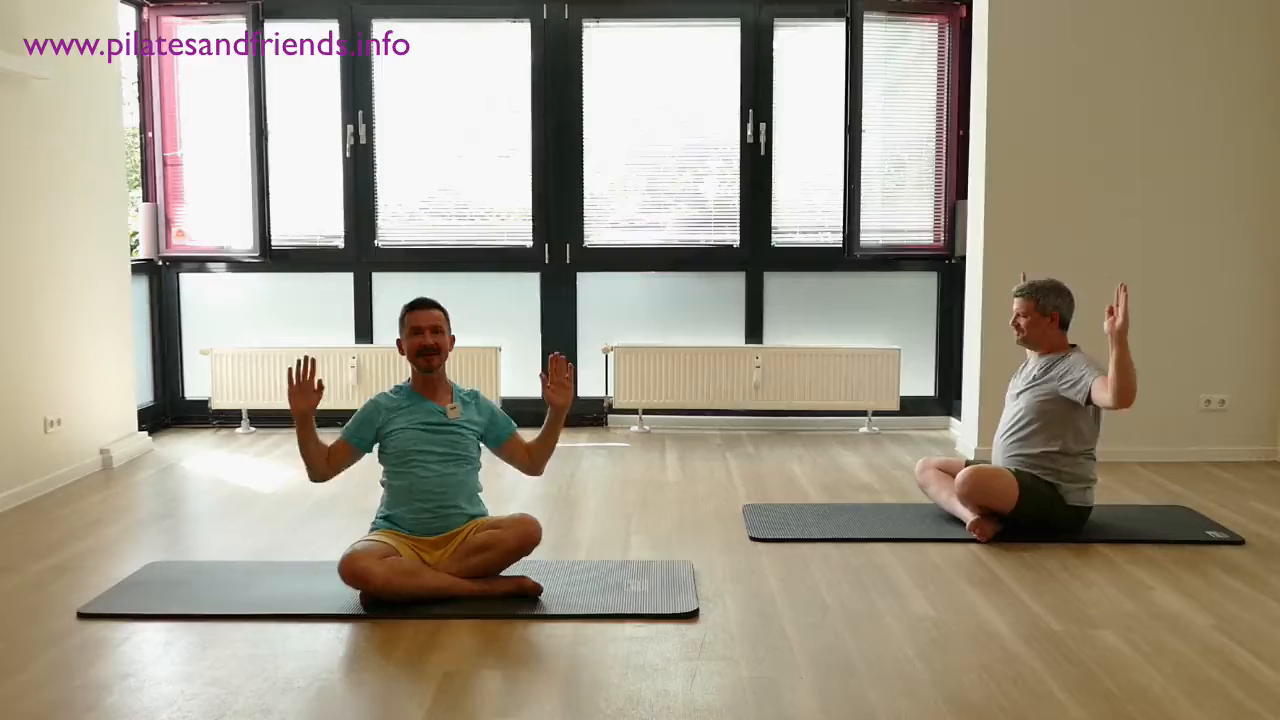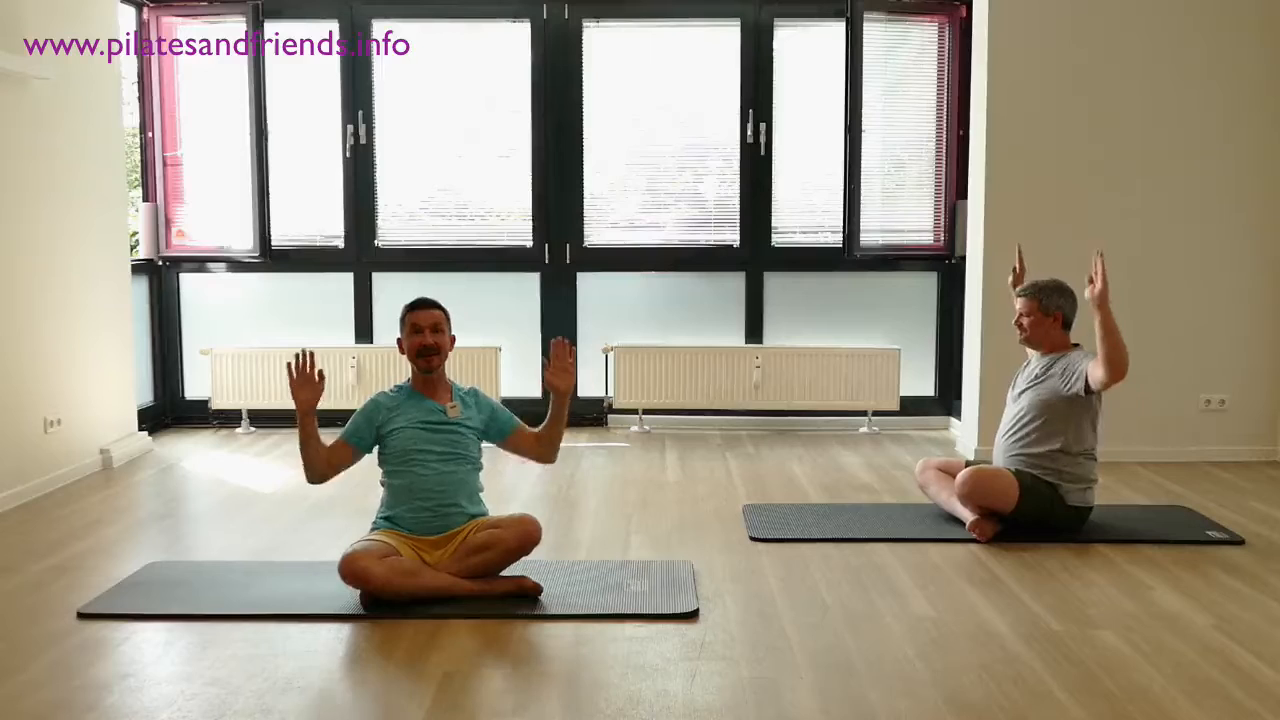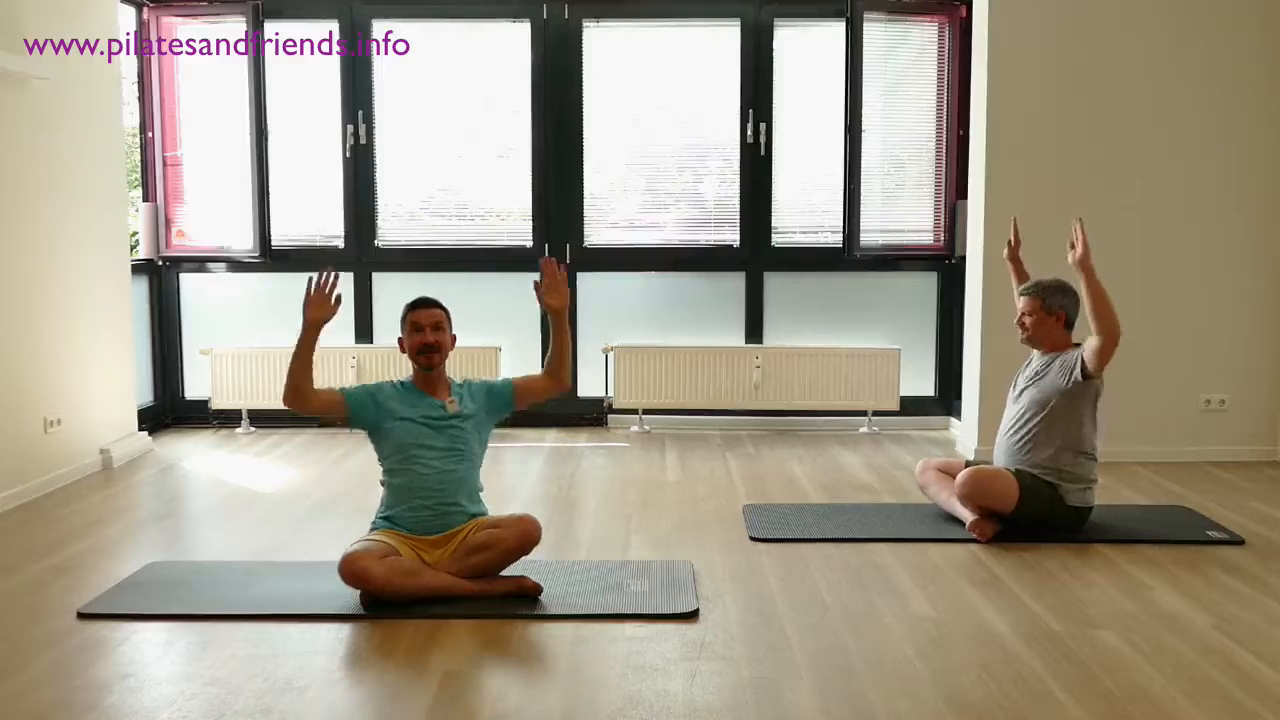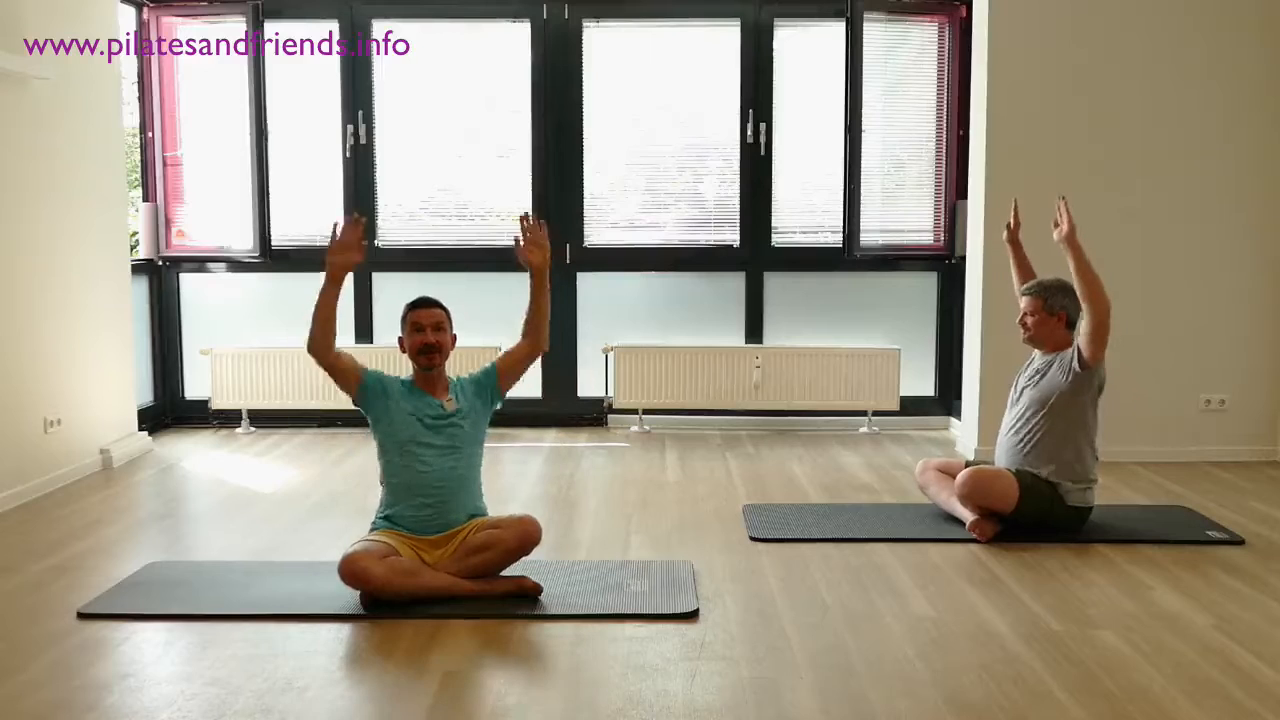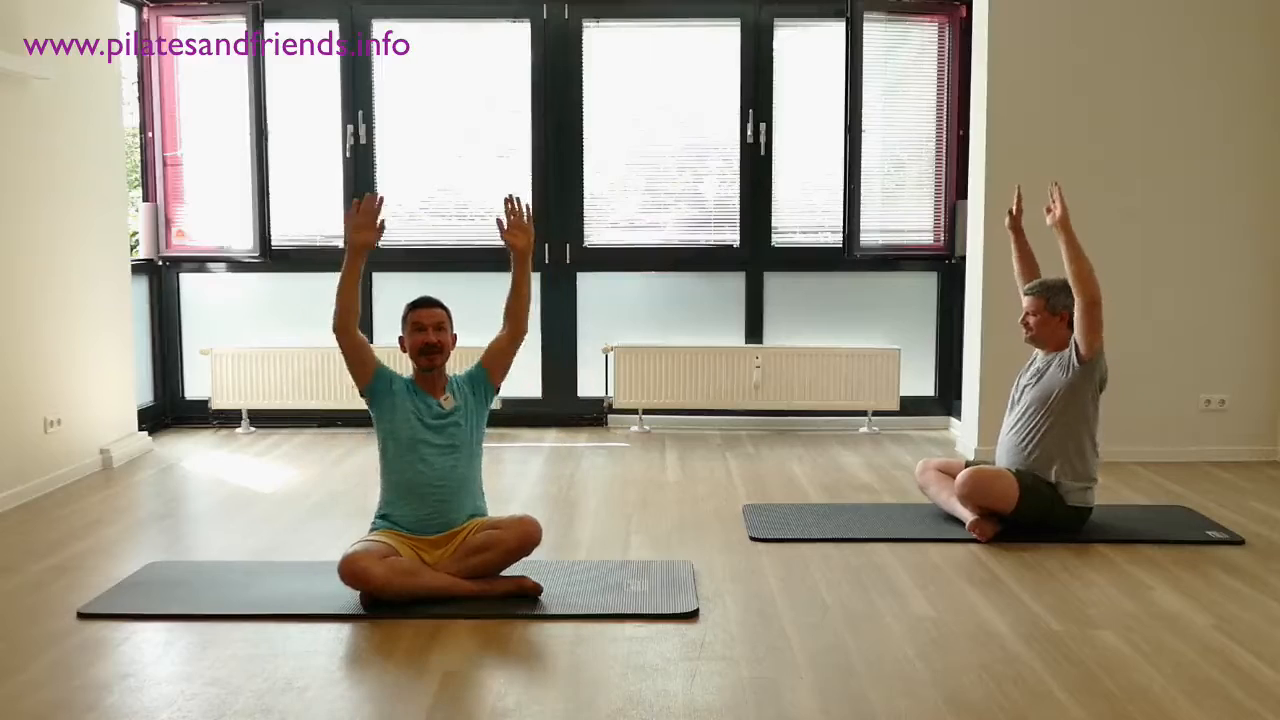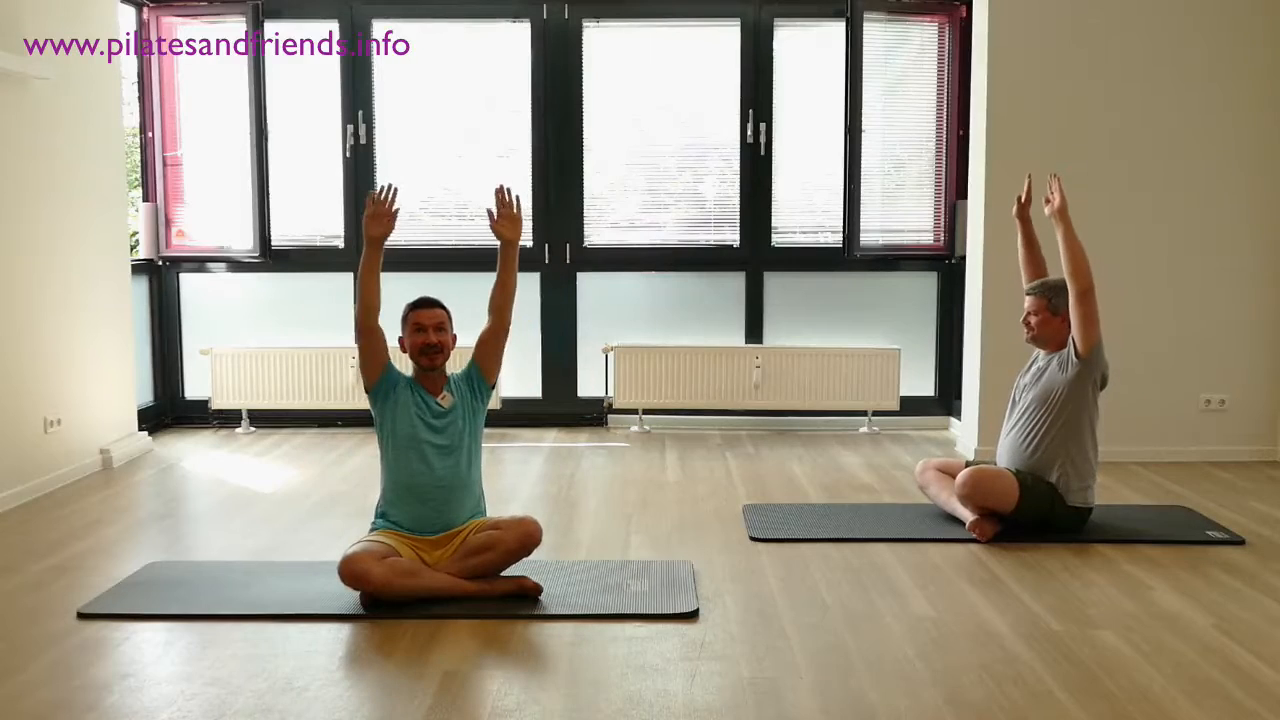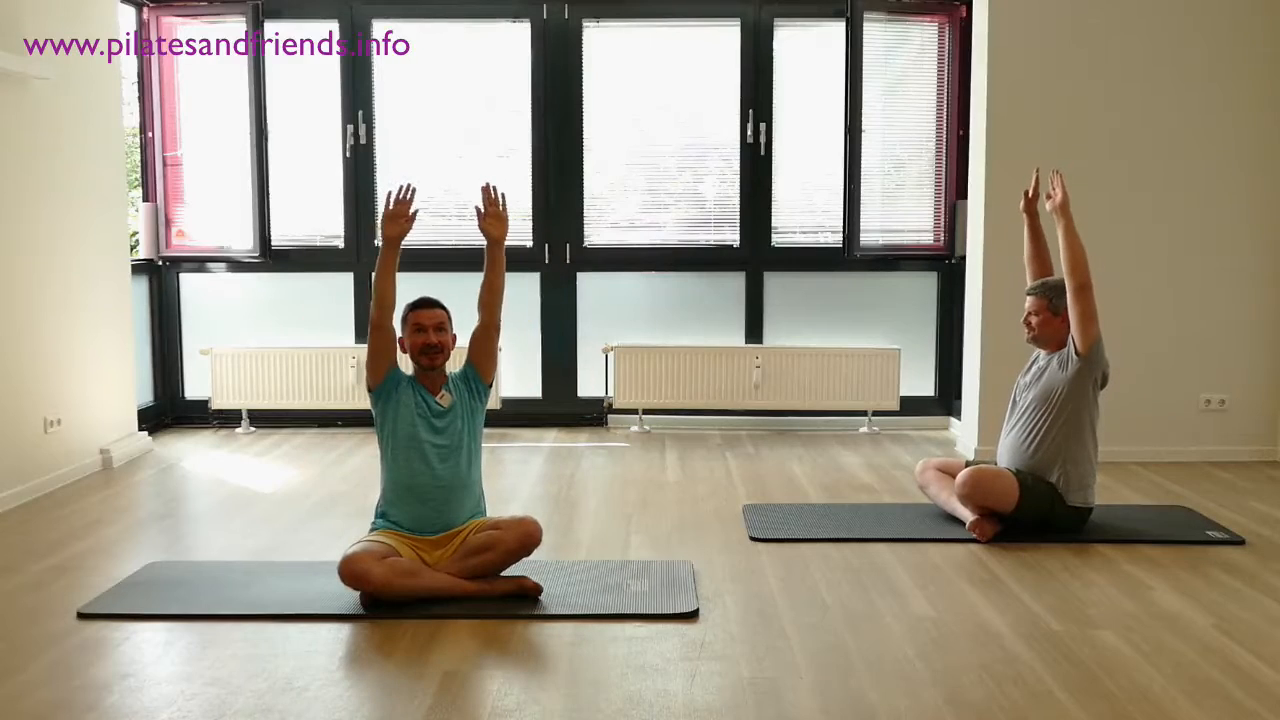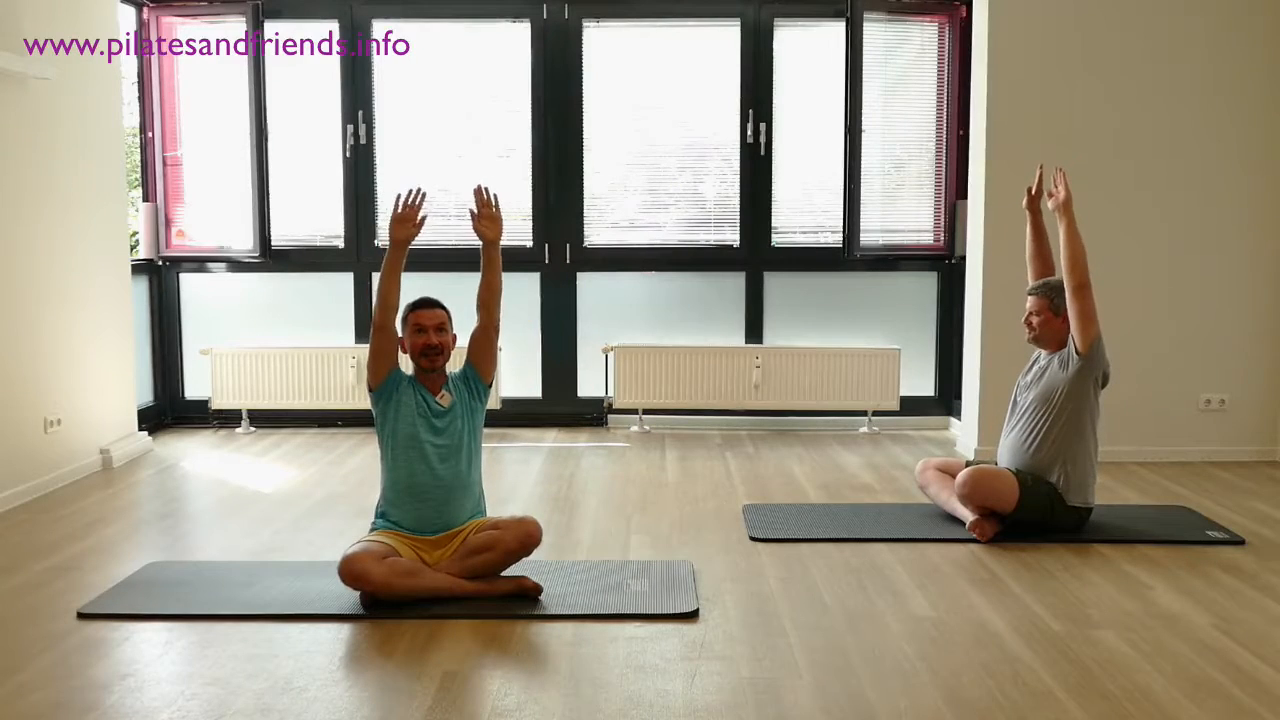
dt=0.2s
person 1, frame 1
left shoulder: (477, 406)
right shoulder: (381, 408)
left elbow: (533, 463)
right elbow: (320, 471)
left wrist: (557, 410)
right wrist: (305, 419)
left hip: (466, 536)
right hip: (398, 538)
left knee: (527, 530)
right knee: (354, 567)
left ankle: (402, 582)
right ankle: (493, 586)
person 1, frame 2
left shoulder: (478, 405)
right shoulder: (382, 408)
left elbow: (544, 452)
right elbow: (318, 472)
left wrist: (560, 397)
right wrist: (306, 412)
left hip: (466, 534)
right hip: (400, 537)
left knee: (526, 530)
right knee: (355, 566)
left ankle: (402, 583)
right ankle: (493, 587)
person 1, frame 3
left shoulder: (480, 397)
right shoulder: (380, 400)
left elbow: (556, 382)
right elbow: (298, 399)
left wrist: (558, 316)
right wrist: (312, 327)
left hip: (466, 533)
right hip: (398, 537)
left knee: (526, 530)
right knee: (354, 567)
left ankle: (403, 583)
right ankle: (490, 586)
person 1, frame 4
left shoulder: (477, 393)
right shoulder: (384, 396)
left elbow: (534, 344)
right elbow: (321, 347)
left wrist: (538, 272)
right wrist: (335, 275)
left hip: (465, 534)
right hip: (398, 537)
left knee: (526, 530)
right knee: (354, 567)
left ankle: (402, 582)
right ankle: (493, 585)
person 1, frame 5
left shoulder: (474, 391)
right shoulder: (388, 394)
left elbow: (514, 329)
right elbow: (344, 330)
left wrist: (522, 255)
right wrist: (355, 254)
left hip: (466, 533)
right hip: (398, 537)
left knee: (527, 531)
right knee: (354, 567)
left ankle: (401, 582)
right ankle: (495, 585)
person 1, frame 6
left shoulder: (472, 390)
right shoulder: (390, 393)
left elbow: (499, 321)
right elbow: (367, 322)
left wrist: (508, 246)
right wrist: (373, 244)
left hip: (466, 534)
right hip: (398, 537)
left knee: (527, 531)
right knee: (354, 568)
left ankle: (404, 583)
right ankle: (495, 586)
person 1, frame 7
left shoulder: (470, 389)
right shoulder: (391, 392)
left elbow: (490, 320)
right elbow: (379, 321)
left wrist: (495, 244)
right wrist: (390, 245)
left hip: (466, 534)
right hip: (398, 537)
left knee: (527, 532)
right knee: (354, 568)
left ankle: (403, 583)
right ankle: (495, 586)
person 1, frame 8
left shoulder: (470, 389)
right shoulder: (392, 392)
left elbow: (490, 321)
right elbow: (381, 322)
left wrist: (491, 246)
right wrist: (398, 247)
left hip: (466, 534)
right hip: (398, 537)
left knee: (527, 531)
right knee: (354, 567)
left ankle: (404, 583)
right ankle: (495, 586)
person 2, frame 1
left shoulder: (1074, 369)
right shoulder: (1035, 359)
left elbow: (1120, 397)
left wrist: (1117, 339)
right wrist: (1022, 304)
right hip: (1014, 478)
left knee: (969, 480)
right knee: (927, 468)
left ankle: (991, 518)
right ankle: (977, 516)
person 2, frame 2
left shoulder: (1075, 367)
right shoulder: (1039, 357)
left elbow: (1115, 370)
right elbow: (1029, 324)
left wrist: (1100, 304)
right wrist: (1017, 287)
left hip: (1057, 499)
right hip: (1014, 478)
left knee: (970, 480)
right knee: (927, 468)
left ankle: (985, 517)
right ankle: (977, 516)
person 2, frame 3
left shoulder: (1077, 366)
right shoulder: (1040, 355)
left elbow: (1108, 335)
right elbow: (1031, 305)
left wrist: (1084, 268)
right wrist: (1013, 261)
left hip: (1058, 500)
right hip: (1014, 478)
left knee: (970, 481)
right knee: (927, 469)
left ankle: (987, 516)
right ankle: (978, 516)
person 2, frame 4
left shoulder: (1079, 366)
right shoulder: (1042, 354)
left elbow: (1099, 312)
right elbow: (1032, 295)
left wrist: (1070, 244)
right wrist: (1013, 245)
left hip: (1059, 500)
right hip: (1016, 479)
left knee: (971, 482)
right knee: (927, 469)
left ankle: (983, 516)
right ankle: (979, 516)
person 2, frame 5
left shoulder: (1080, 364)
right shoulder: (1043, 352)
left elbow: (1088, 299)
right elbow: (1032, 288)
left wrist: (1063, 230)
right wrist: (1016, 231)
left hip: (1059, 501)
right hip: (1015, 479)
left knee: (971, 482)
right knee: (927, 469)
left ankle: (985, 516)
right ankle: (980, 516)
person 2, frame 6
left shoulder: (1081, 362)
right shoulder: (1044, 352)
left elbow: (1082, 290)
right elbow: (1036, 283)
left wrist: (1061, 220)
right wrist: (1023, 222)
left hip: (1059, 500)
right hip: (1016, 480)
left knee: (971, 481)
right knee: (927, 469)
left ankle: (987, 515)
right ankle: (979, 516)
person 2, frame 7
left shoulder: (1081, 361)
right shoulder: (1044, 351)
left elbow: (1078, 286)
right elbow: (1040, 280)
left wrist: (1062, 216)
right wrist: (1030, 217)
left hip: (1059, 501)
right hip: (1016, 479)
left knee: (971, 481)
right knee: (927, 469)
left ankle: (987, 514)
right ankle: (979, 516)
person 2, frame 8
left shoulder: (1082, 360)
right shoulder: (1045, 351)
left elbow: (1077, 286)
right elbow: (1042, 279)
left wrist: (1064, 214)
right wrist: (1033, 214)
left hip: (1060, 501)
right hip: (1016, 479)
left knee: (971, 481)
right knee: (927, 469)
left ankle: (987, 515)
right ankle: (980, 516)
